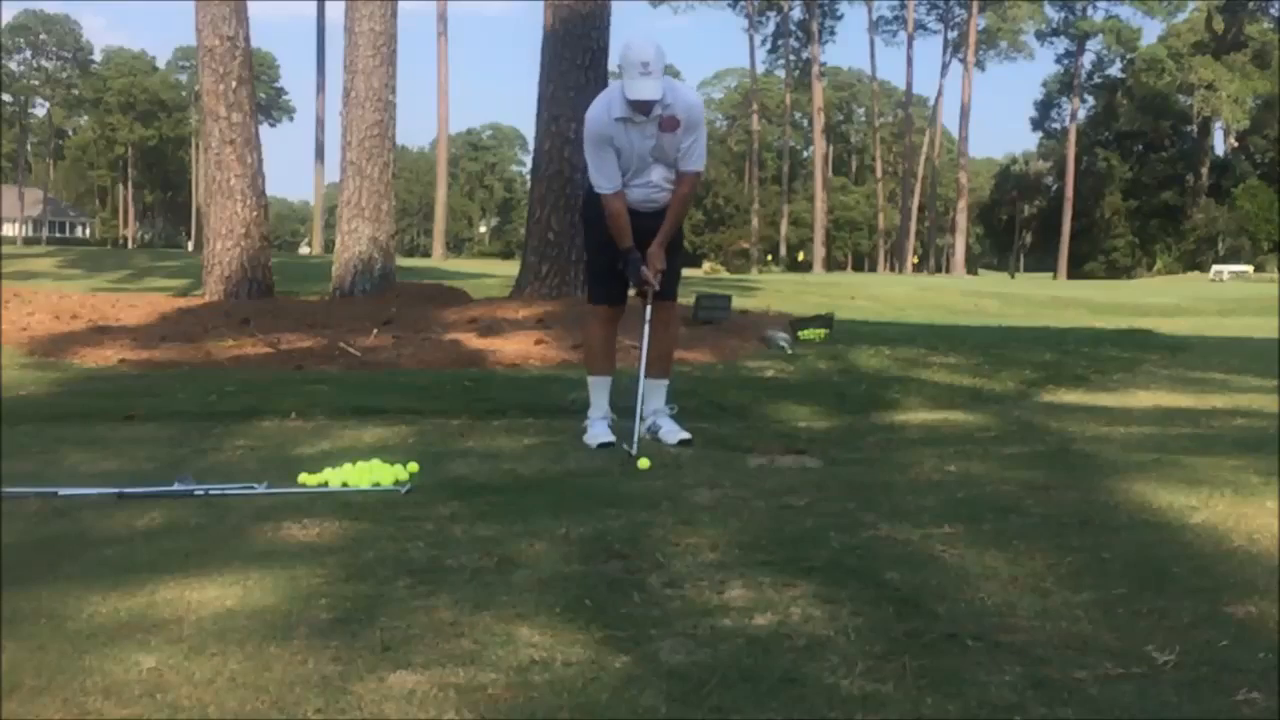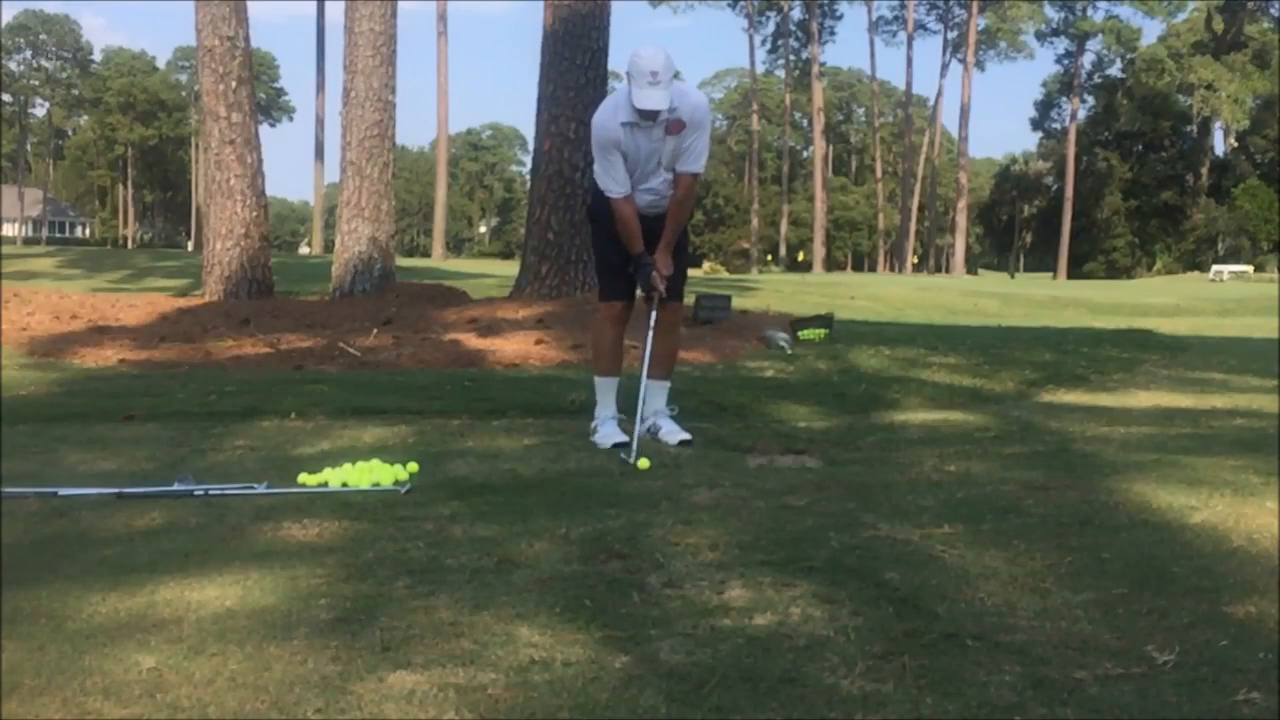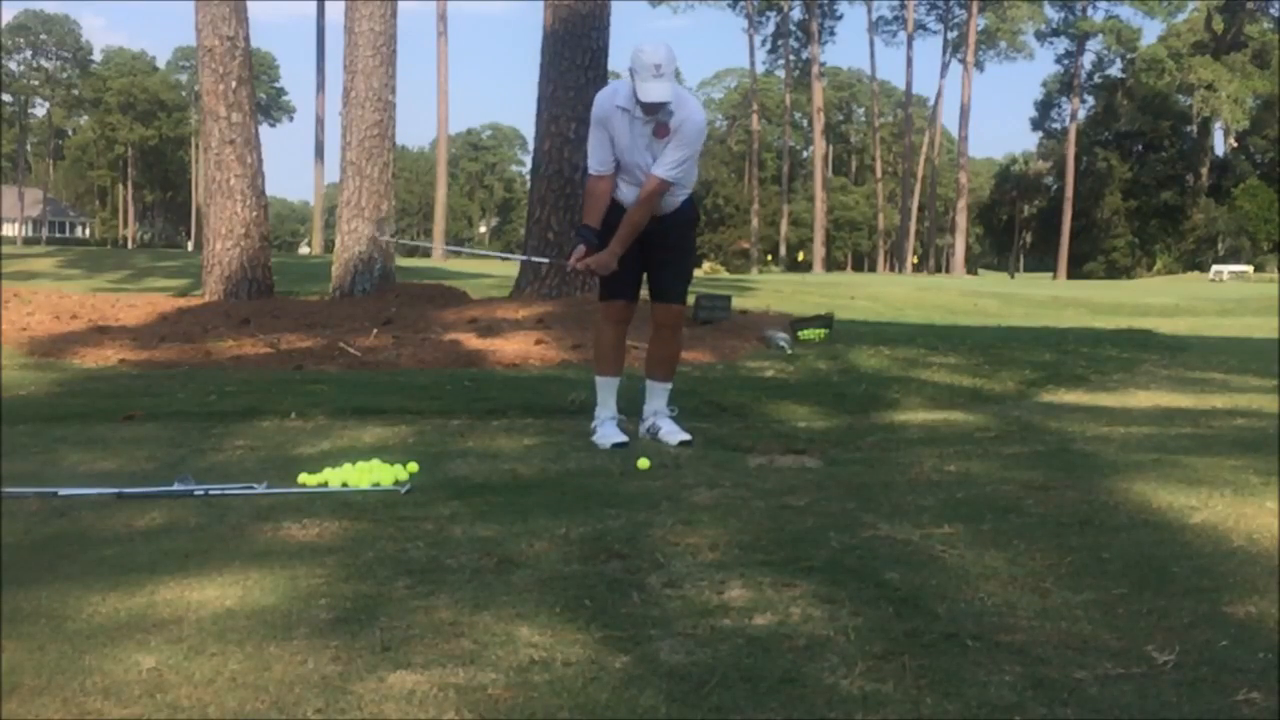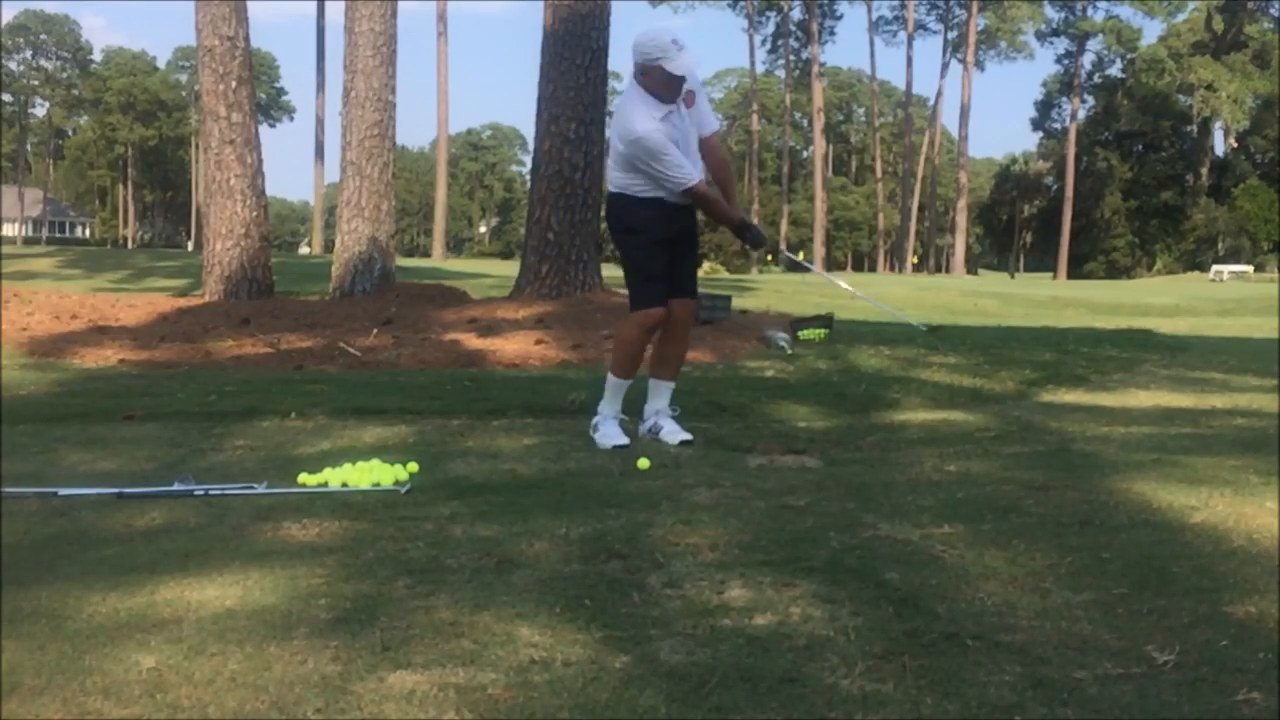
dt=0.5s
person 1, frame 1
left shoulder: (688, 105)
right shoulder: (600, 116)
left elbow: (688, 181)
right elbow: (611, 194)
left wrist: (660, 246)
right wrist: (630, 257)
left hip: (664, 212)
right hip: (610, 212)
left knee: (664, 310)
right knee: (604, 310)
left ankle: (655, 412)
right ankle: (598, 415)
person 1, frame 2
left shoulder: (694, 106)
right shoulder: (606, 120)
left elbow: (685, 184)
right elbow: (620, 199)
left wrist: (665, 252)
right wrist: (640, 261)
left hip: (670, 213)
right hip: (614, 214)
left knee: (669, 311)
right knee: (614, 309)
left ankle: (655, 413)
right ankle: (605, 416)
person 1, frame 3
left shoulder: (690, 116)
right shoulder: (606, 104)
left elbow: (653, 191)
right elbow: (600, 177)
left wrist: (613, 252)
right wrist: (587, 236)
left hip: (673, 217)
right hip: (619, 211)
left knee: (670, 315)
right knee: (615, 310)
left ankle: (656, 414)
right ankle: (605, 416)
person 1, frame 4
left shoulder: (684, 83)
right shoulder: (640, 127)
left elbow: (710, 145)
right elbow: (696, 187)
left wrist: (733, 209)
right wrist: (741, 226)
left hip: (682, 211)
right hip: (640, 214)
left knee: (683, 313)
right knee: (650, 313)
left ankle: (656, 413)
right ankle: (607, 414)
